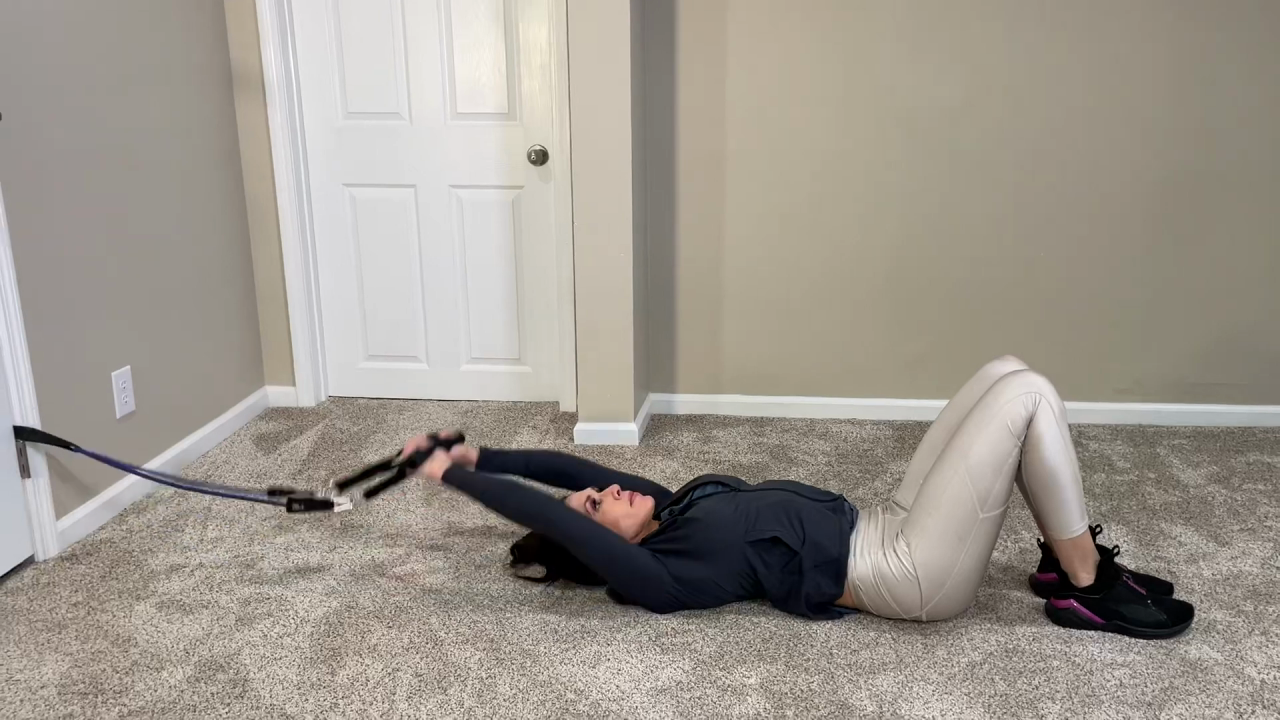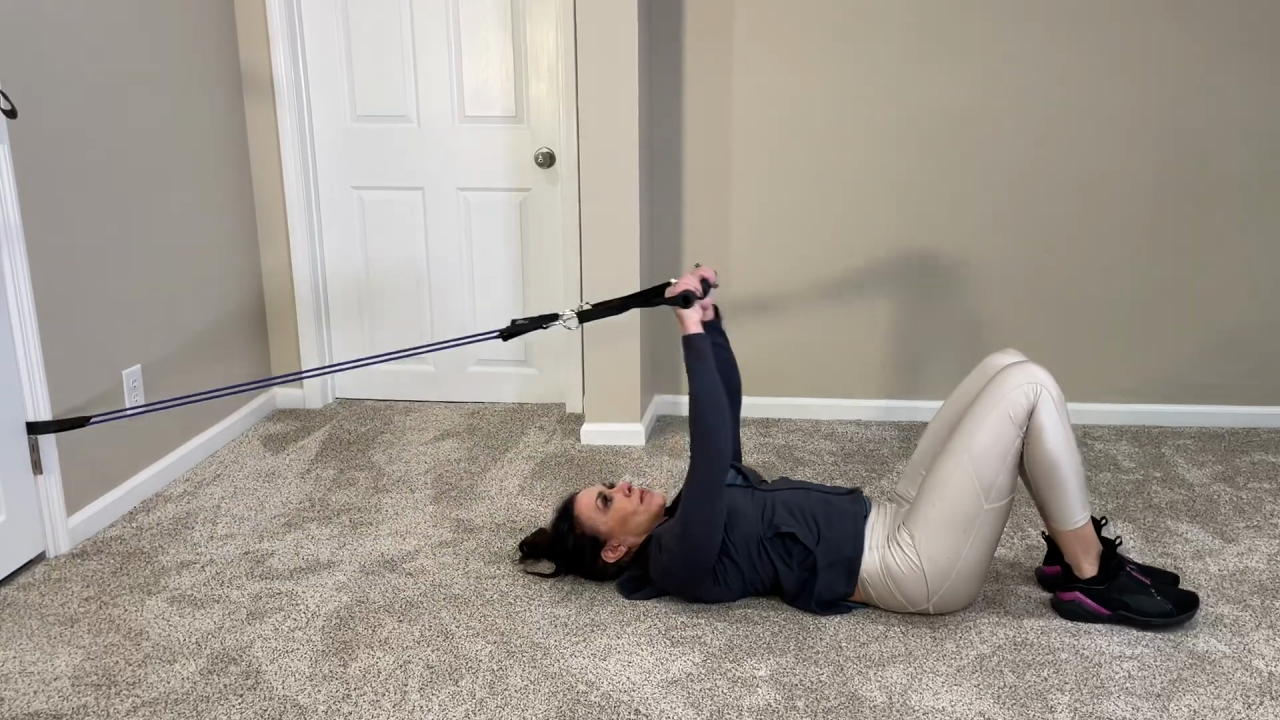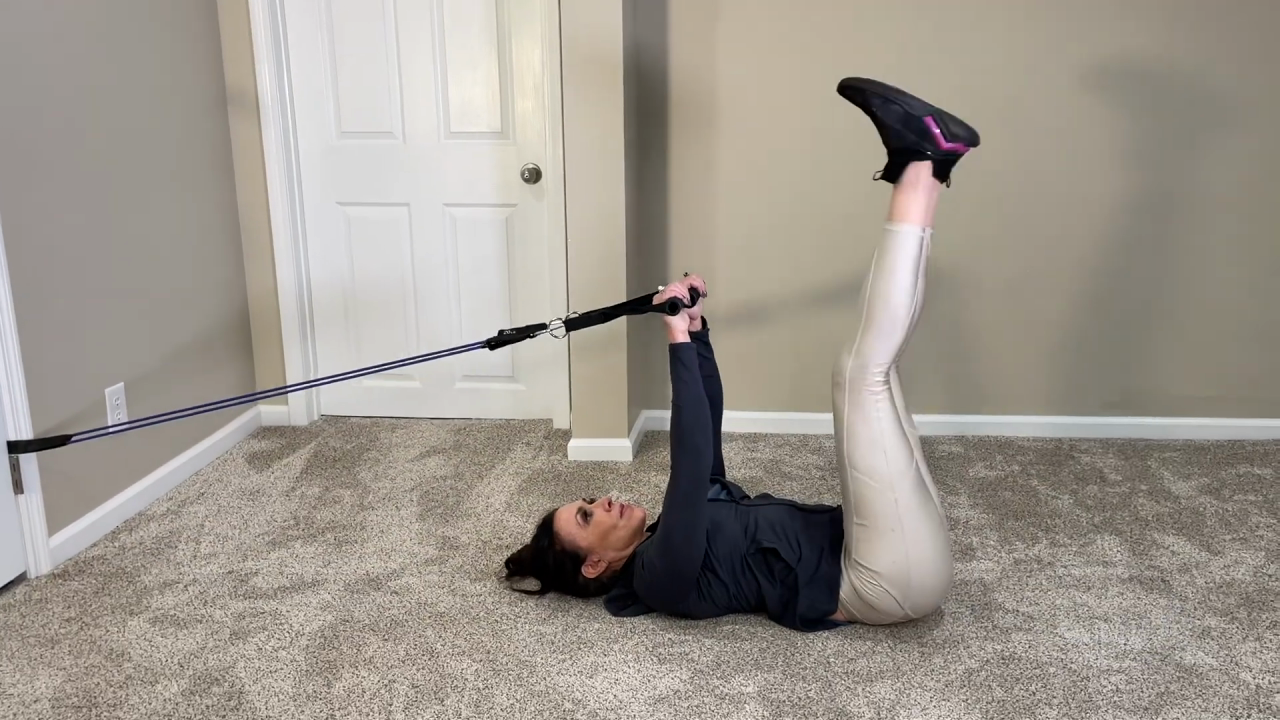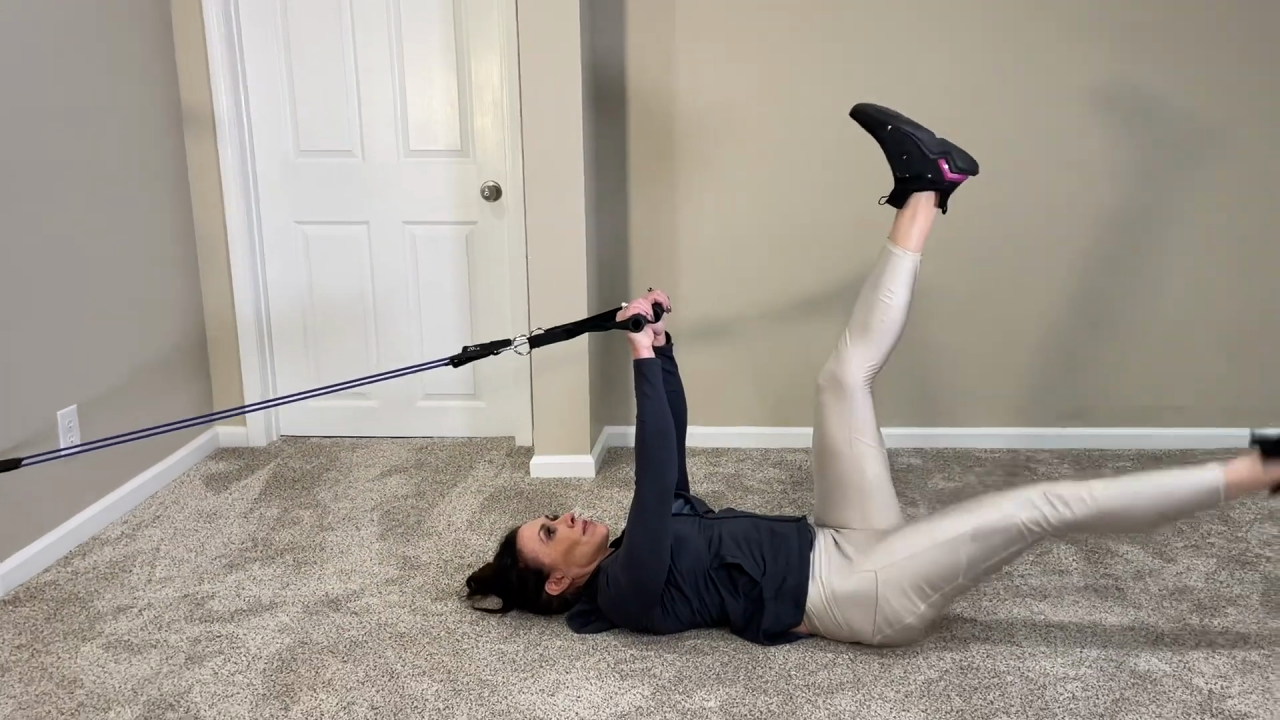
dt=1s
person 1, frame 1
left shoulder: (672, 512)
right shoulder: (661, 574)
left elbow: (579, 471)
right elbow: (556, 514)
left wrist: (473, 455)
right wrist: (457, 472)
left hip: (884, 528)
right hip: (910, 575)
left knee: (1006, 376)
right knee: (1027, 396)
left ankle: (1072, 559)
right ankle: (1089, 589)
person 1, frame 2
left shoulder: (689, 517)
right shoulder: (679, 561)
left elbow: (724, 413)
right elbow: (710, 454)
left wrist: (707, 321)
right wrist: (691, 338)
left hip: (893, 521)
right hip: (914, 569)
left knee: (1007, 370)
right knee: (1026, 388)
left ankle: (1074, 552)
right ankle: (1091, 576)
person 1, frame 3
left shoulder: (670, 539)
right shoulder: (663, 577)
left elbow: (702, 455)
right elbow: (690, 460)
left wrist: (694, 331)
right wrist: (679, 346)
left hip: (873, 545)
right hip: (898, 582)
left knee: (871, 363)
right knee: (862, 370)
left ankle: (925, 171)
right ankle: (917, 163)
person 1, frame 4
left shoulder: (634, 555)
right shoulder: (626, 592)
left elbow: (667, 463)
right elbow: (654, 477)
left wrist: (659, 346)
right wrist: (642, 363)
left hip: (840, 548)
right hip: (860, 594)
left knee: (845, 372)
right knee: (1042, 507)
left ankle: (922, 192)
